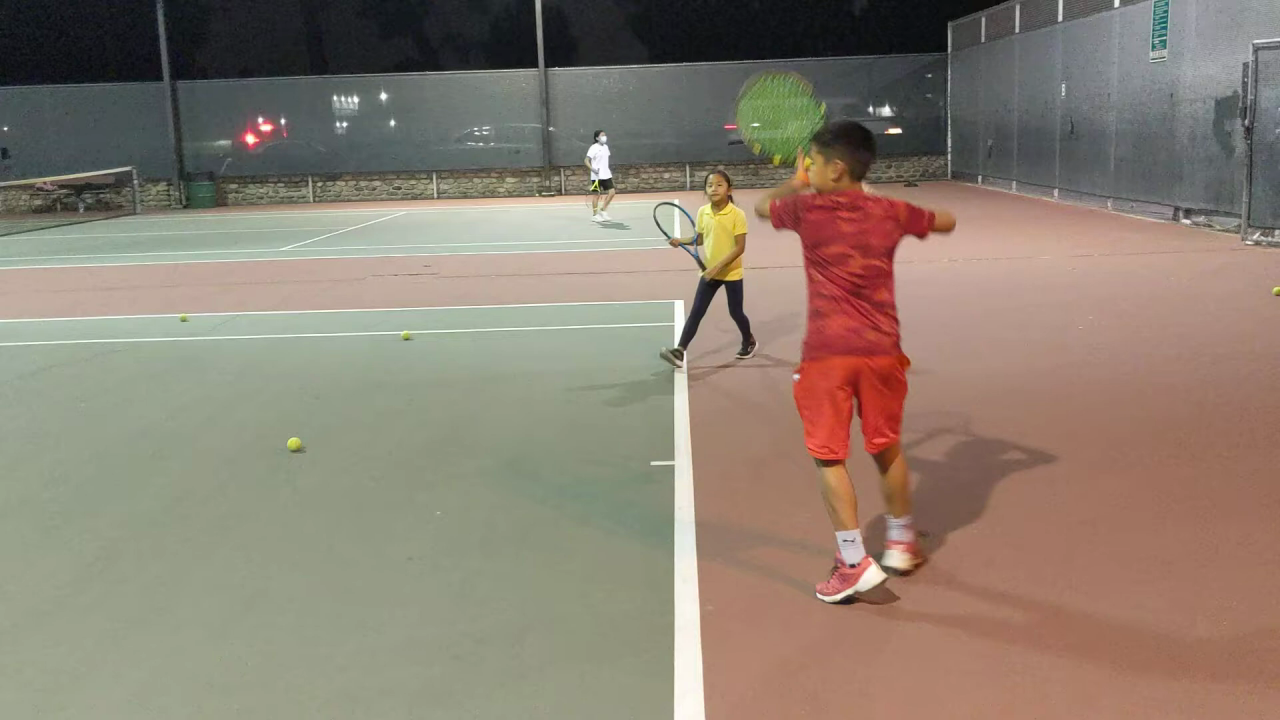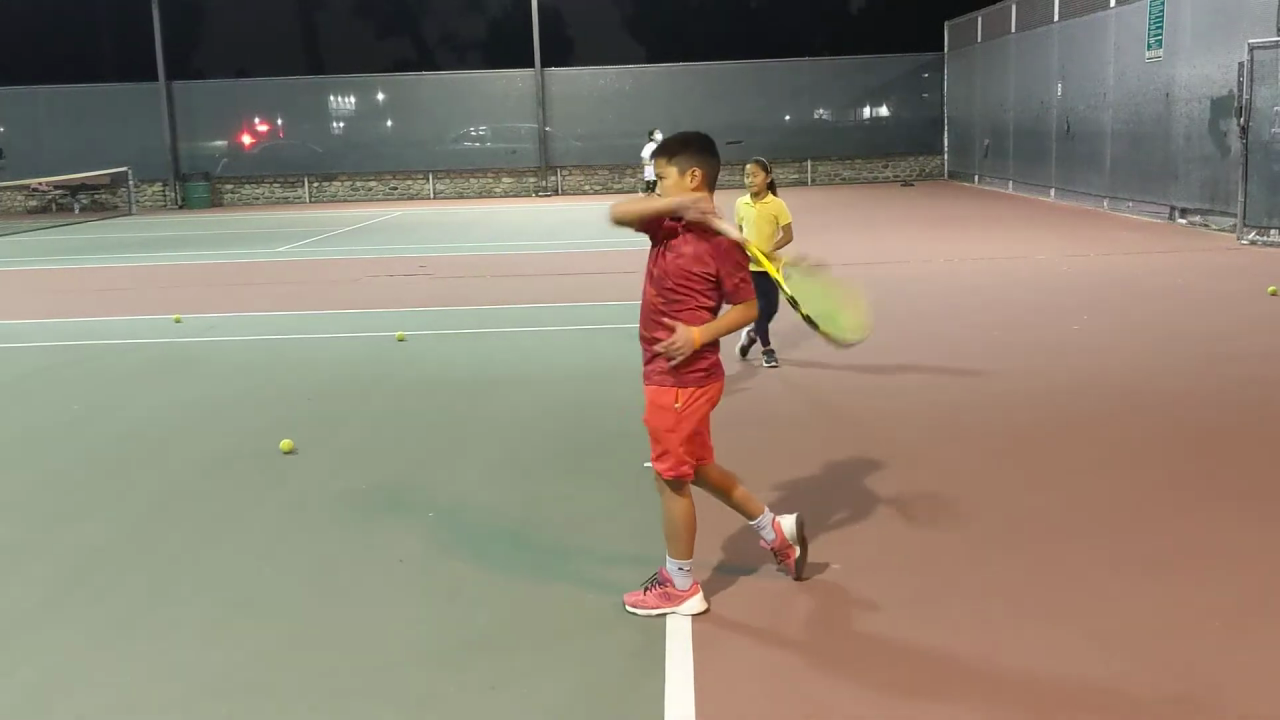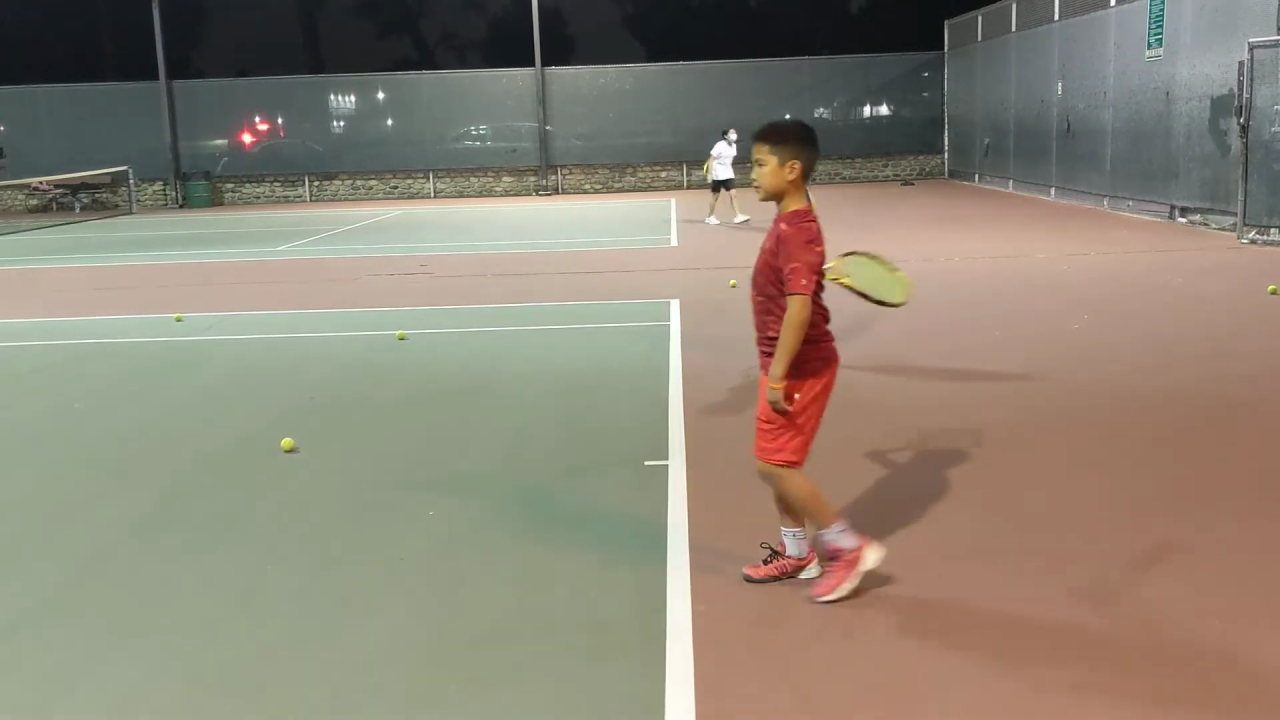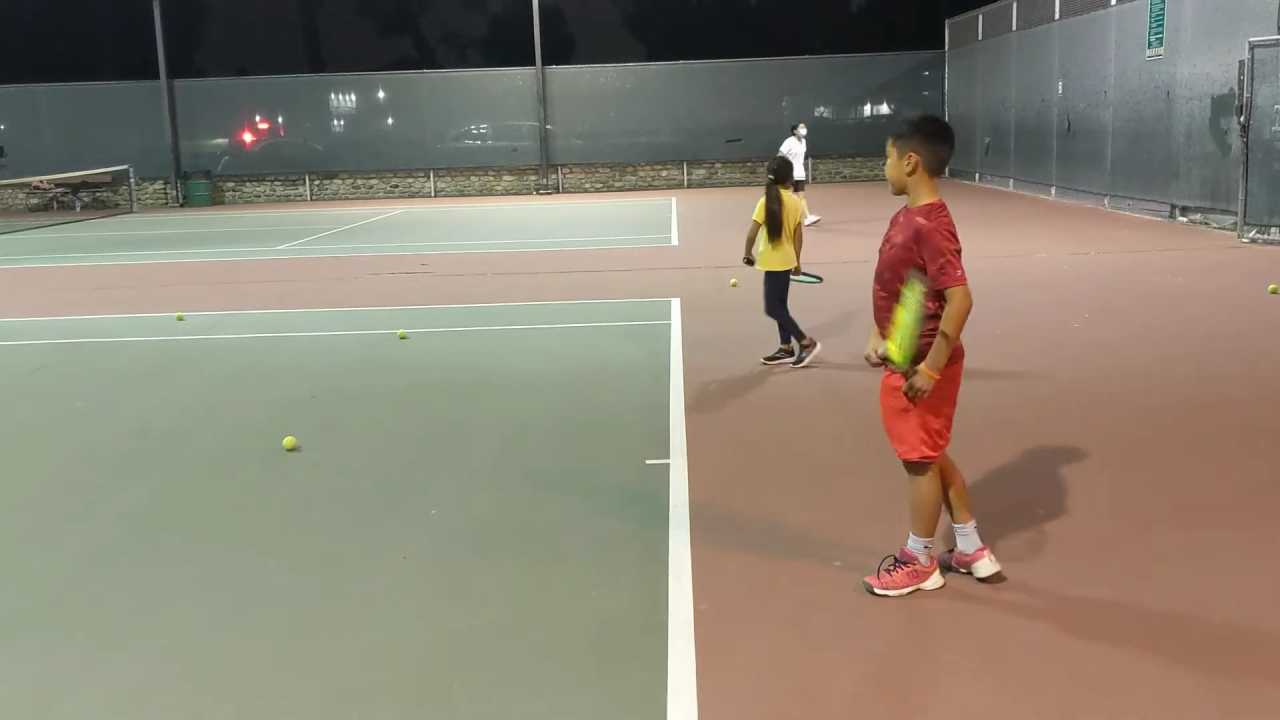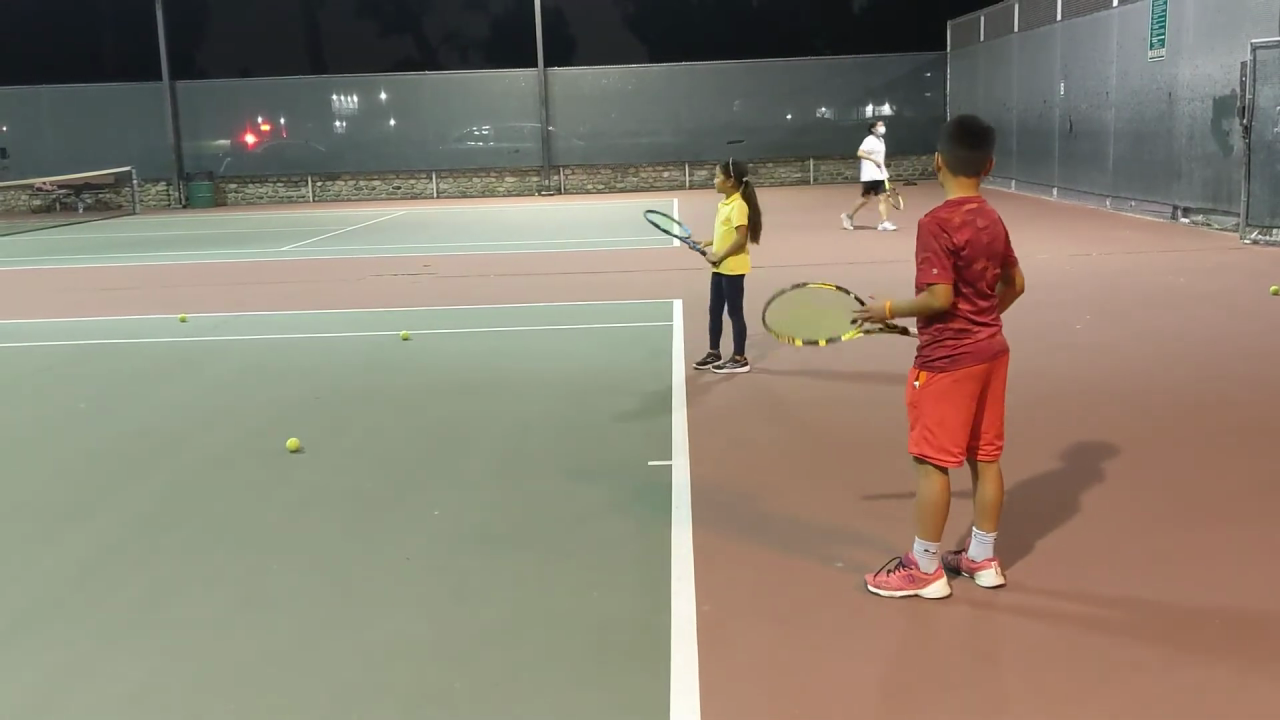
dt=1s
person 1, frame 1
left shoulder: (808, 209)
right shoulder: (891, 211)
left elbow: (761, 206)
right elbow: (947, 222)
left wrist: (796, 186)
left hip: (827, 353)
right hip: (881, 351)
left knee: (829, 459)
right knee: (886, 449)
left ankle: (854, 562)
right ankle: (901, 541)
person 1, frame 2
left shoulder: (722, 245)
right shoulder: (664, 222)
left elbow: (747, 309)
right elbow: (618, 213)
left wrist: (701, 334)
right wrist: (674, 205)
left hip: (685, 379)
right hip: (667, 376)
left knee: (673, 479)
right knee: (697, 466)
left ankle: (680, 587)
right ankle: (776, 530)
person 1, frame 3
left shoulder: (793, 232)
right shoulder: (791, 223)
left elbow: (800, 308)
left wrist: (776, 376)
left hip: (800, 370)
right hip: (790, 367)
left knee: (779, 464)
right knee: (774, 461)
left ankle: (848, 548)
right ankle: (796, 551)
person 1, frame 4
left shoulder: (927, 227)
right shoulder: (905, 218)
left elbow: (960, 300)
left wrist: (930, 367)
right wrist: (877, 336)
left hip: (923, 366)
right hip: (908, 358)
left knee: (921, 461)
right knee: (933, 456)
left ankle: (920, 562)
right ankle: (972, 549)
person 1, frame 5
left shoulder: (937, 223)
right shoulder: (993, 220)
left elbow: (938, 298)
right elbow: (1015, 285)
left wrist: (890, 309)
left hip: (947, 359)
right hip: (991, 352)
left knee: (931, 461)
right knee: (985, 456)
left ankle: (925, 568)
right ankle: (982, 558)
person 2, frame 1
left shoulder: (737, 215)
right shoulder: (703, 213)
left elbow: (740, 248)
left wrist: (718, 266)
right wrist: (681, 241)
left hip: (732, 273)
right hip: (710, 272)
left knee: (736, 313)
right knee: (696, 312)
left ankle: (749, 342)
right ankle: (679, 351)
person 2, frame 2
left shoulder: (777, 205)
right shoulder: (740, 204)
left elbow: (787, 236)
left wrist: (767, 251)
right hip: (749, 265)
left knee: (771, 308)
right knee: (760, 308)
left ankle: (752, 334)
right ankle: (767, 348)
person 2, frame 3
left shoulder: (793, 202)
right shoulder: (799, 200)
left elbow: (790, 236)
left wrist: (774, 255)
left hip: (795, 265)
right hip: (792, 264)
left knee: (801, 309)
right knee: (788, 308)
left ankle: (811, 354)
right ankle: (783, 349)
person 2, frame 4
left shoulder: (767, 201)
right shoulder: (795, 201)
left elbow: (752, 234)
right elbow: (798, 235)
left wrist: (748, 254)
right wrist: (797, 261)
left hip: (772, 263)
right hip: (786, 262)
left knee: (772, 308)
right knee: (779, 305)
left ankle: (807, 343)
right ankle: (786, 348)
person 2, frame 5
left shoulder: (739, 206)
right shoulder: (725, 203)
left elbow: (741, 239)
left wrist: (720, 256)
right wrist: (708, 244)
left hip: (733, 268)
right hip: (720, 268)
left knee: (734, 313)
right knee: (714, 311)
left ankle: (739, 359)
right ankle: (714, 353)
